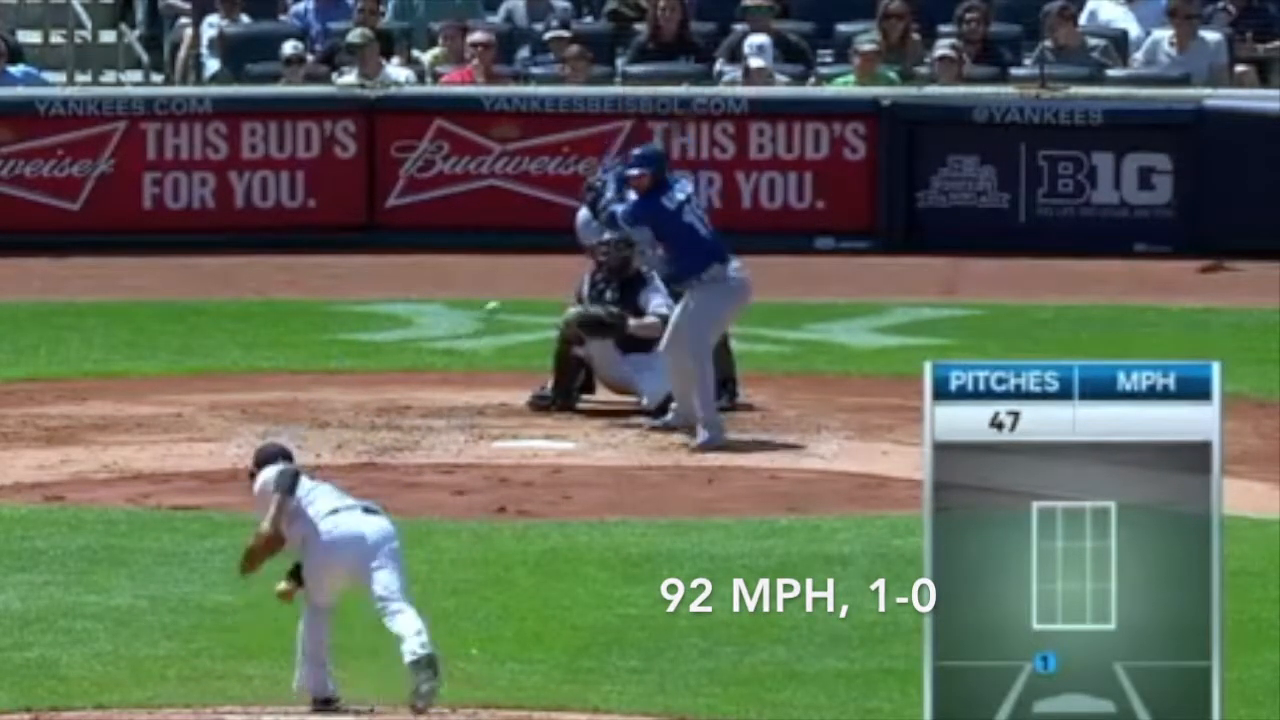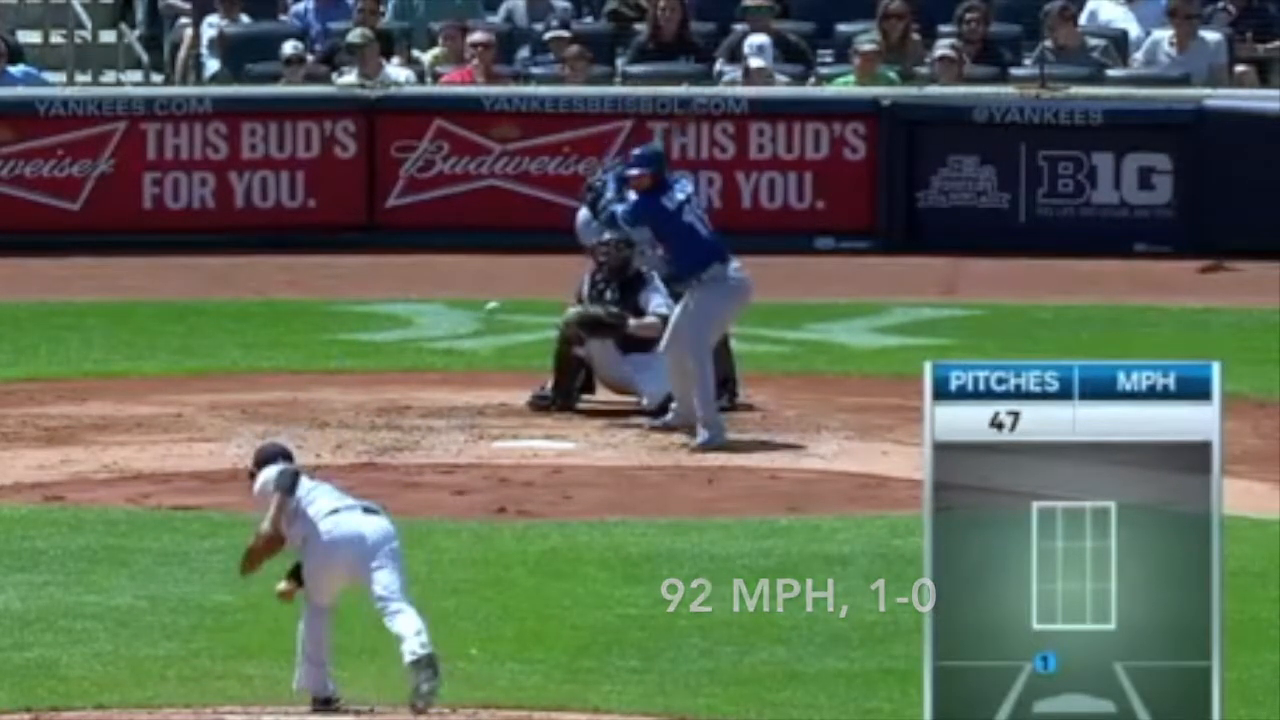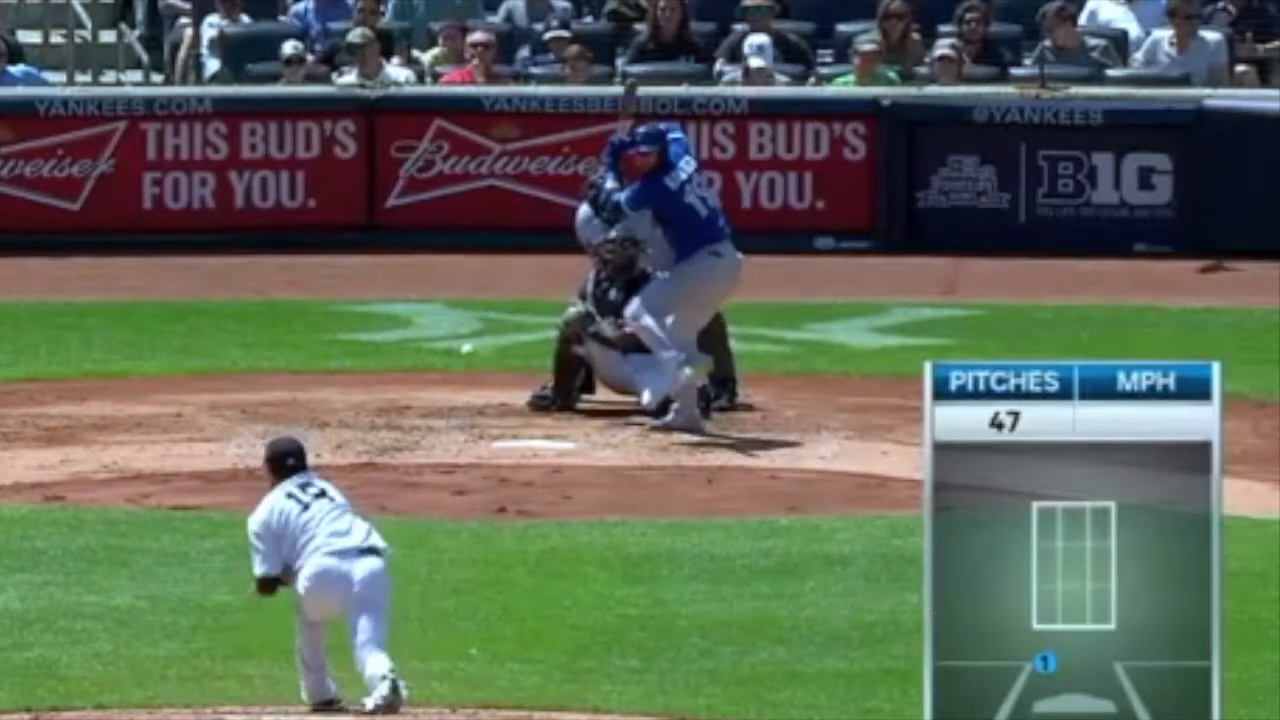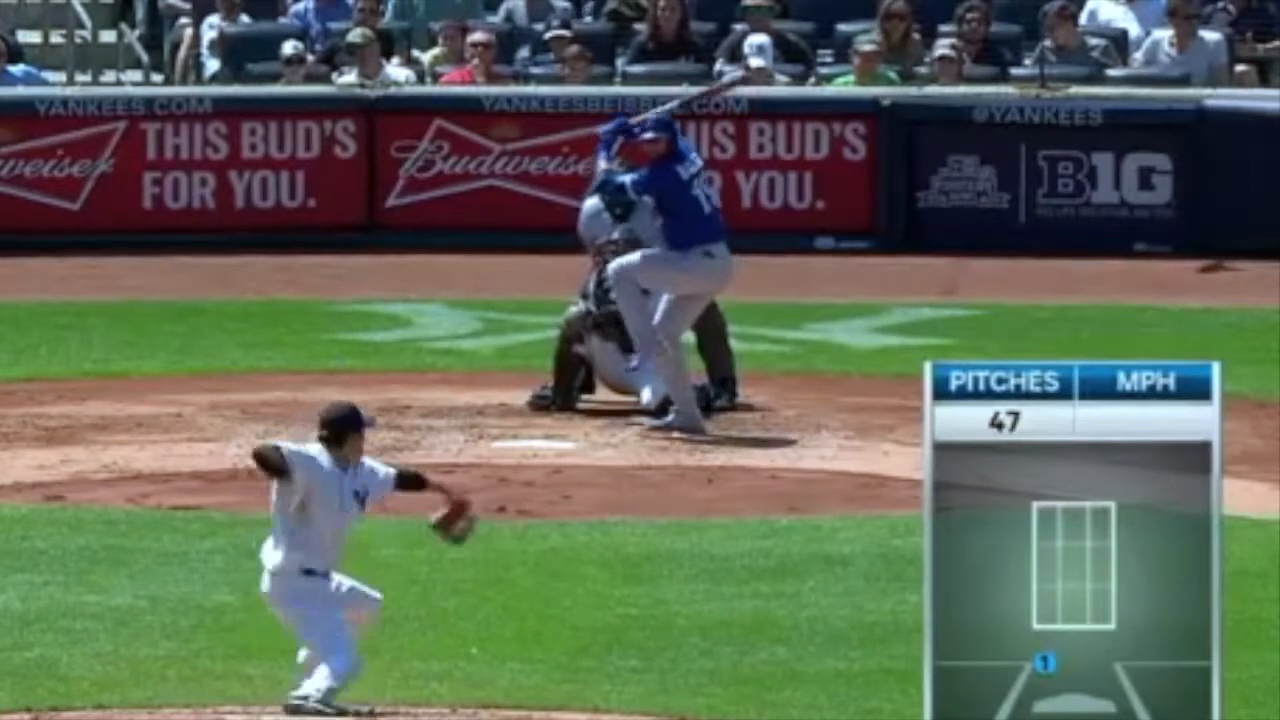
dt=0.3s
person 1, frame 1
left shoulder: (648, 206)
right shoulder: (679, 185)
left elbow: (612, 217)
left wrist: (614, 187)
left hip: (720, 283)
right hip: (702, 284)
left knee: (696, 348)
right knee: (672, 349)
left ankle: (711, 429)
right ankle: (684, 413)
person 1, frame 2
left shoulder: (648, 205)
right shoulder: (681, 184)
left elbow: (612, 216)
left wrist: (613, 186)
left hip: (720, 282)
right hip: (703, 284)
left knee: (695, 348)
right knee: (673, 349)
left ankle: (711, 429)
right ankle: (684, 413)
person 1, frame 3
left shoulder: (648, 188)
right shoulder: (681, 153)
left elbow: (609, 206)
right elbow: (671, 129)
left wrist: (610, 169)
right wrist: (633, 135)
left hip: (707, 264)
right hip: (722, 260)
left knee: (637, 313)
right knee: (674, 335)
left ankle: (688, 361)
right ankle: (686, 413)
person 1, frame 4
left shoulder: (660, 173)
right shoulder: (688, 155)
left elbow: (607, 186)
left wrist: (605, 149)
right wrist: (626, 131)
left hip: (698, 261)
right hip: (713, 261)
left knee: (619, 272)
right knee: (664, 331)
left ankle: (648, 350)
right ankle: (686, 413)
person 2, frame 1
left shoulder: (269, 478)
right shoulder: (312, 488)
left elbow: (289, 475)
left wrist: (271, 521)
right wrist: (294, 581)
left hip: (334, 532)
right hip: (379, 528)
left knee: (316, 609)
right knee: (393, 602)
left ankle: (321, 692)
right ankle: (419, 655)
person 2, frame 2
left shoulder: (271, 478)
right shoulder: (314, 488)
left elbow: (289, 475)
left wrist: (272, 519)
right wrist: (294, 581)
left hip: (335, 532)
right hip: (379, 527)
left knee: (316, 609)
right knee: (393, 603)
left ankle: (321, 692)
right ankle: (419, 655)
person 2, frame 3
left shoulder: (263, 515)
right shoulder: (324, 488)
left elbow: (267, 585)
left wrist: (282, 576)
left hip: (325, 570)
right hip: (370, 565)
left knee: (310, 619)
right knee: (369, 640)
left ankle: (321, 694)
right ankle: (383, 682)
person 2, frame 4
left shoulder: (360, 469)
right shoulder: (312, 462)
left elbow: (396, 478)
right elbow: (263, 453)
left wrist: (445, 492)
right wrist: (288, 480)
left hip: (315, 576)
right hip: (293, 584)
left knee: (367, 605)
right knee: (346, 657)
left ankle: (316, 662)
person 3, frame 1
left shoulder: (646, 282)
right shoulder: (592, 281)
left elbow: (662, 324)
left wrist: (627, 324)
left hip: (649, 362)
right hip: (614, 369)
left knee: (662, 400)
right ankle: (563, 391)
person 3, frame 2
left shoulder: (646, 282)
right shoulder: (592, 281)
left elbow: (663, 324)
left wrist: (627, 324)
left hip: (648, 362)
right hip: (614, 368)
left knee: (661, 400)
right ankle: (563, 391)
person 3, frame 3
left shoulder: (651, 284)
right shoulder: (596, 281)
left wrist: (631, 335)
left hip: (648, 362)
right hip: (614, 366)
left knee: (663, 402)
left ankle: (701, 395)
right ankle: (563, 392)
person 3, frame 4
right shoulder: (597, 279)
left hip: (650, 363)
right hip: (615, 367)
left knee: (661, 401)
left ankle: (704, 394)
right ankle: (563, 392)
